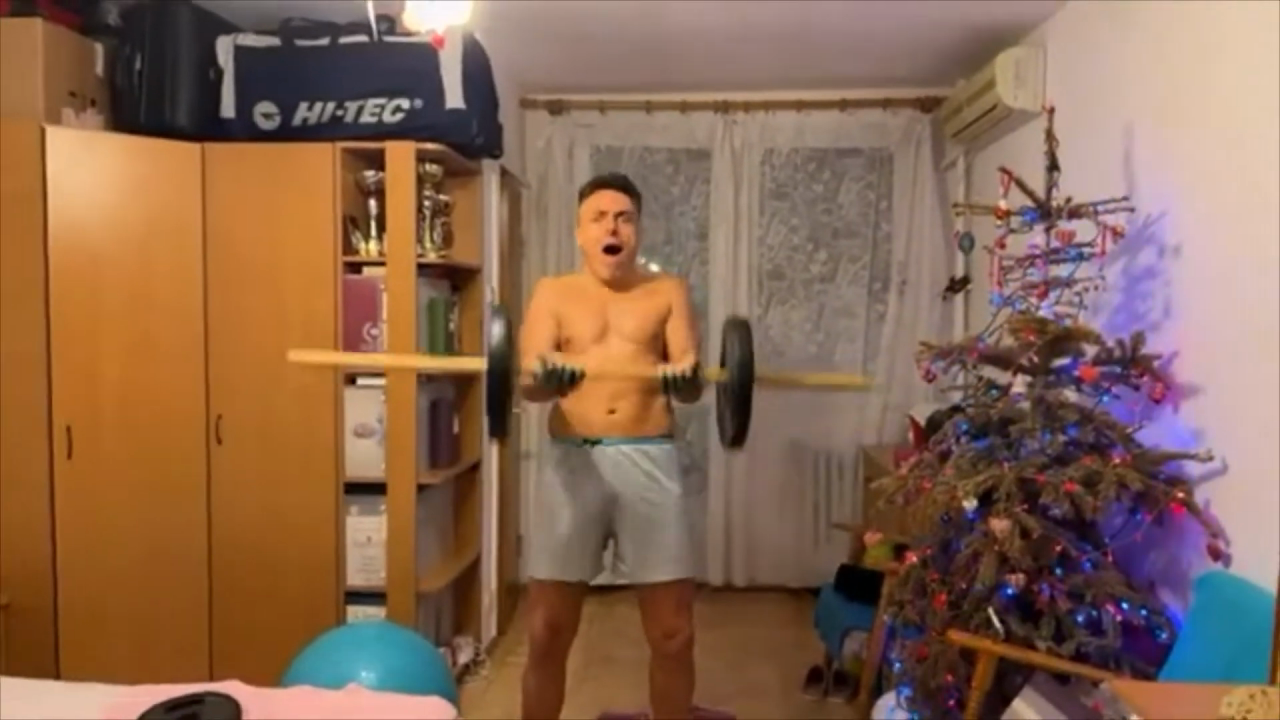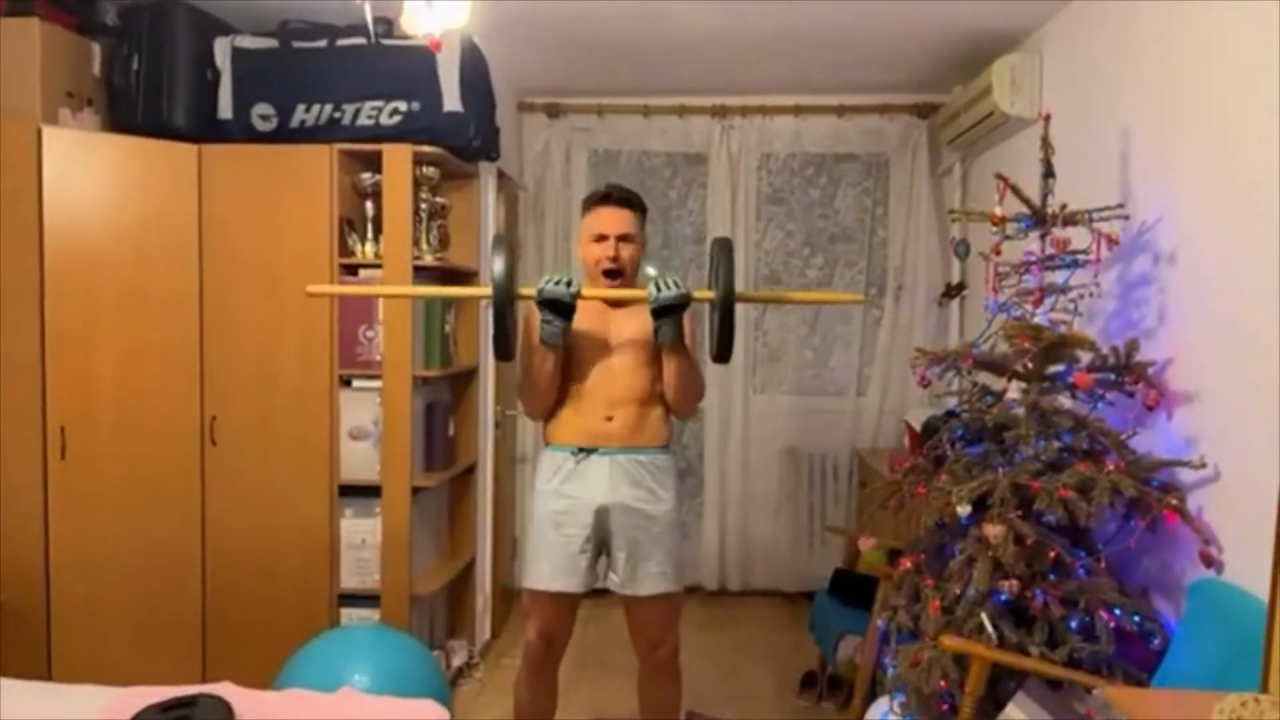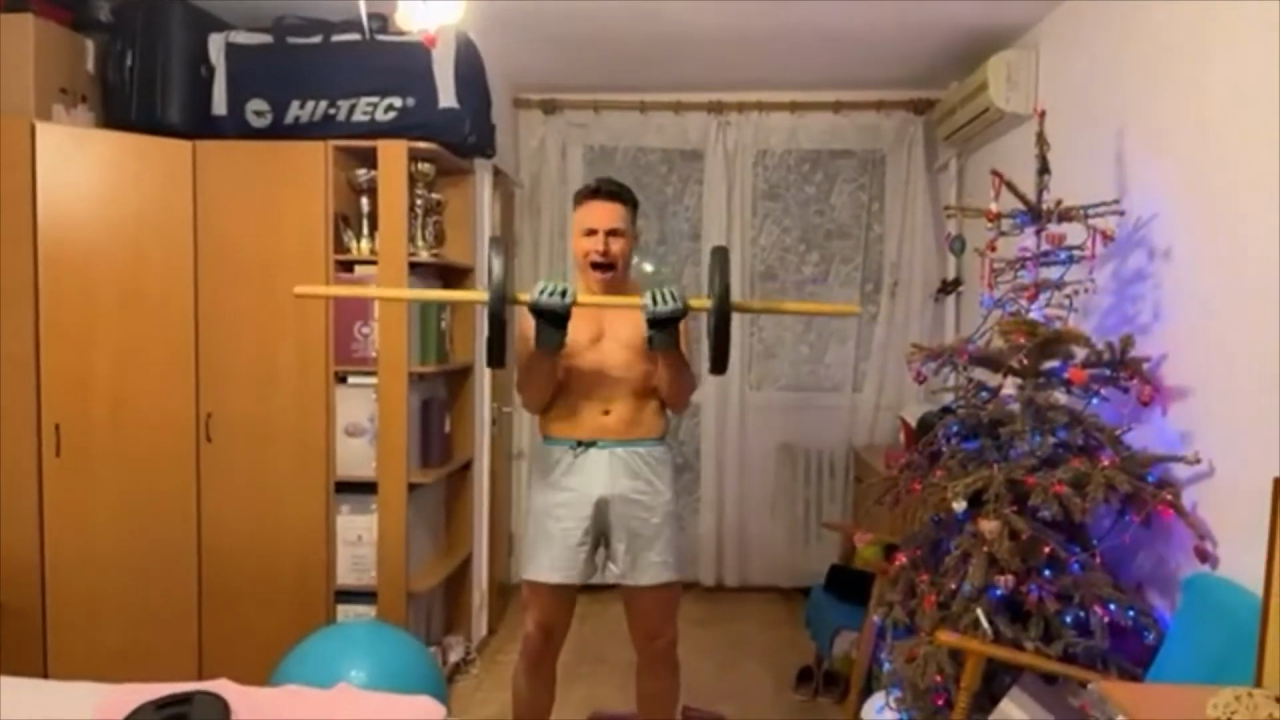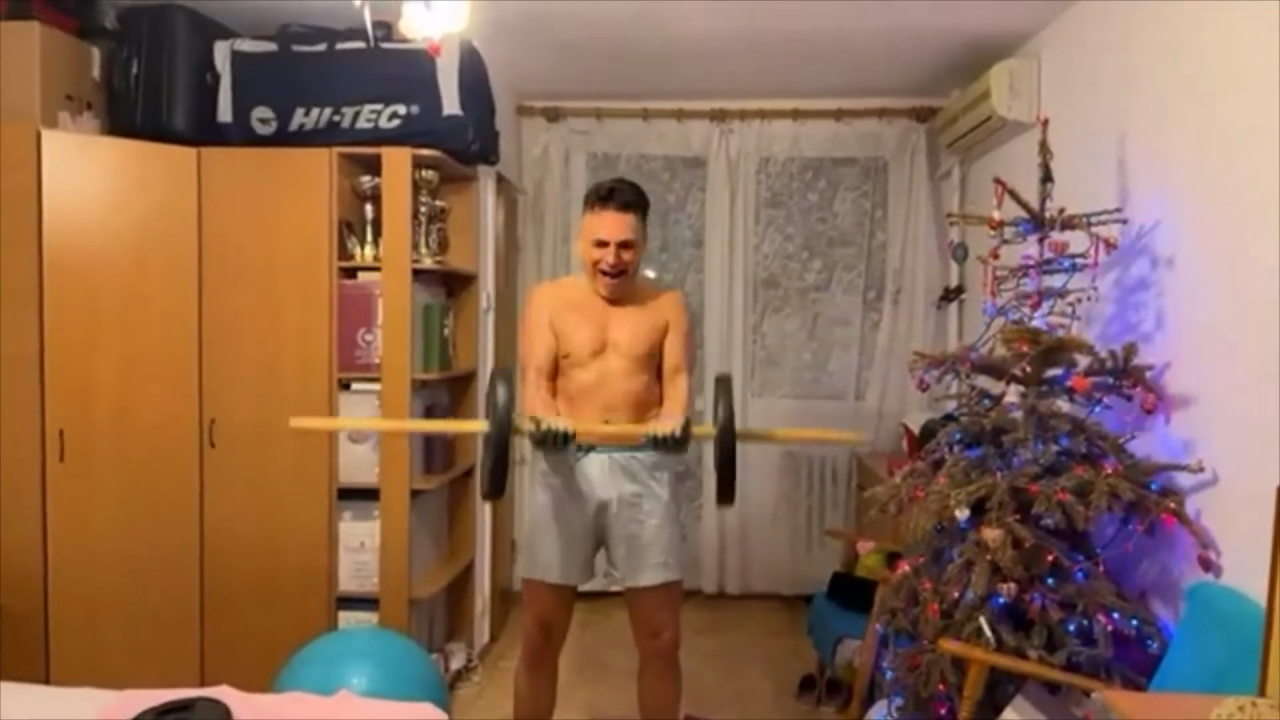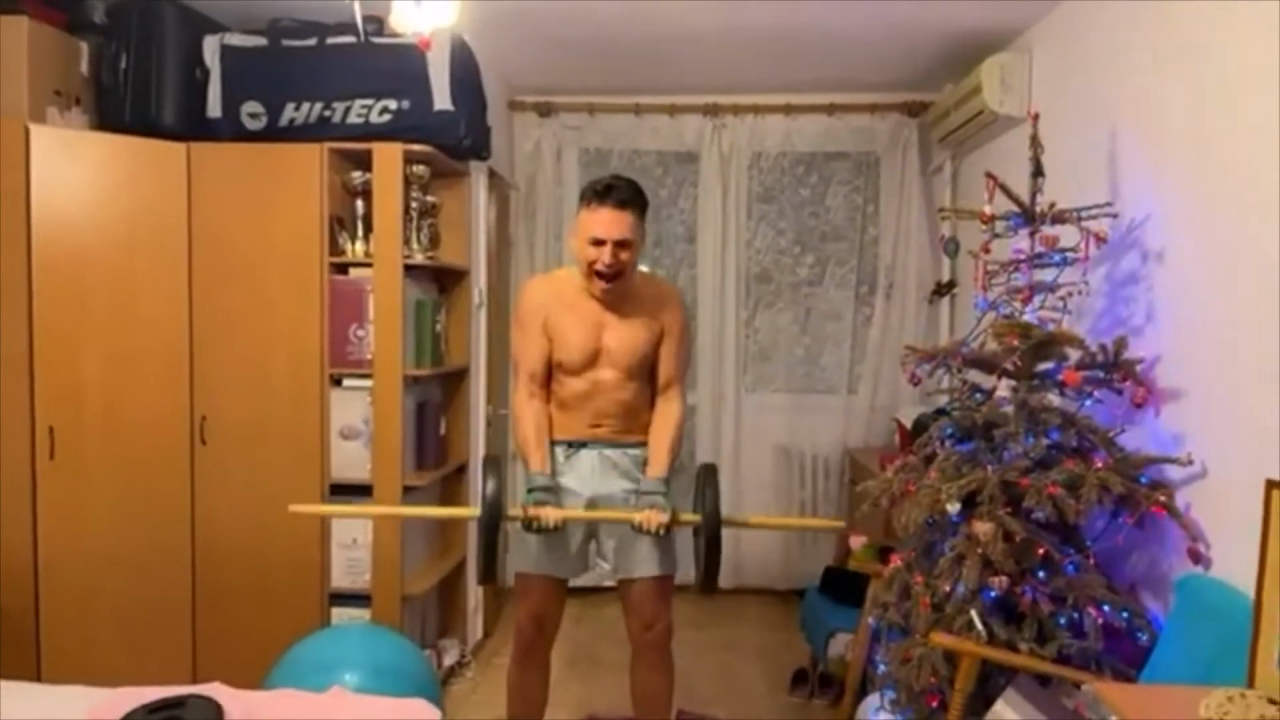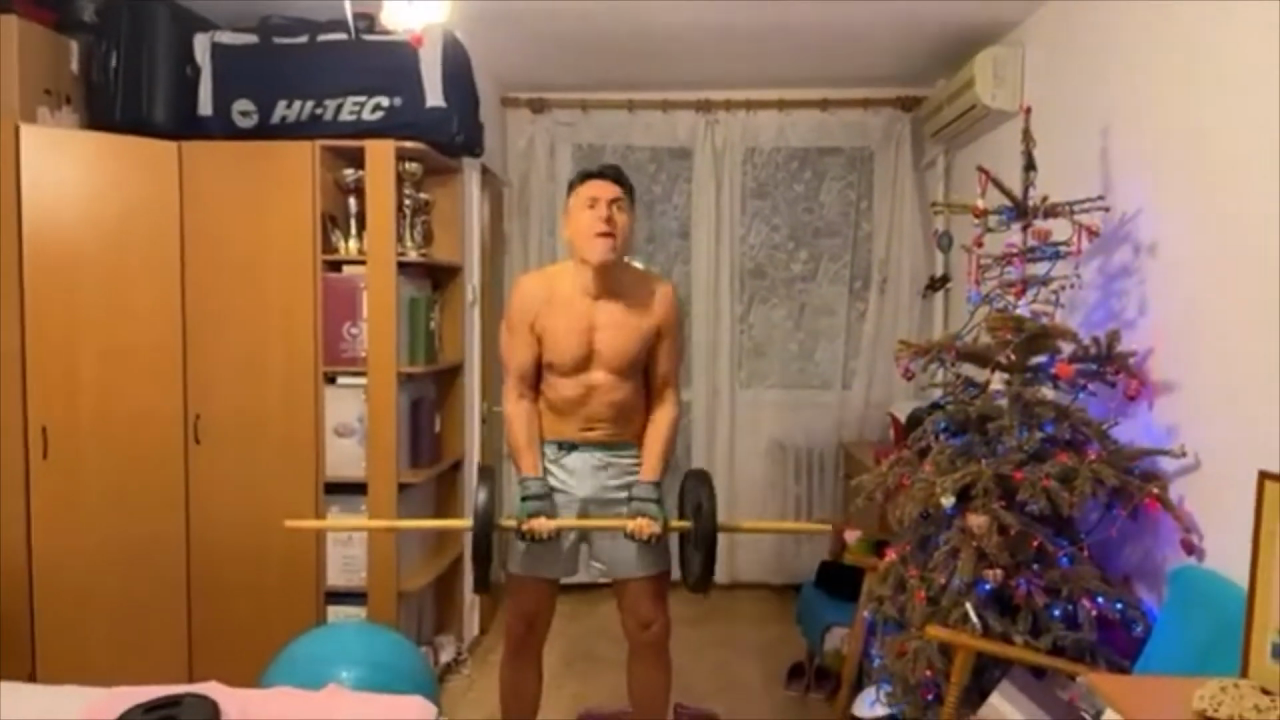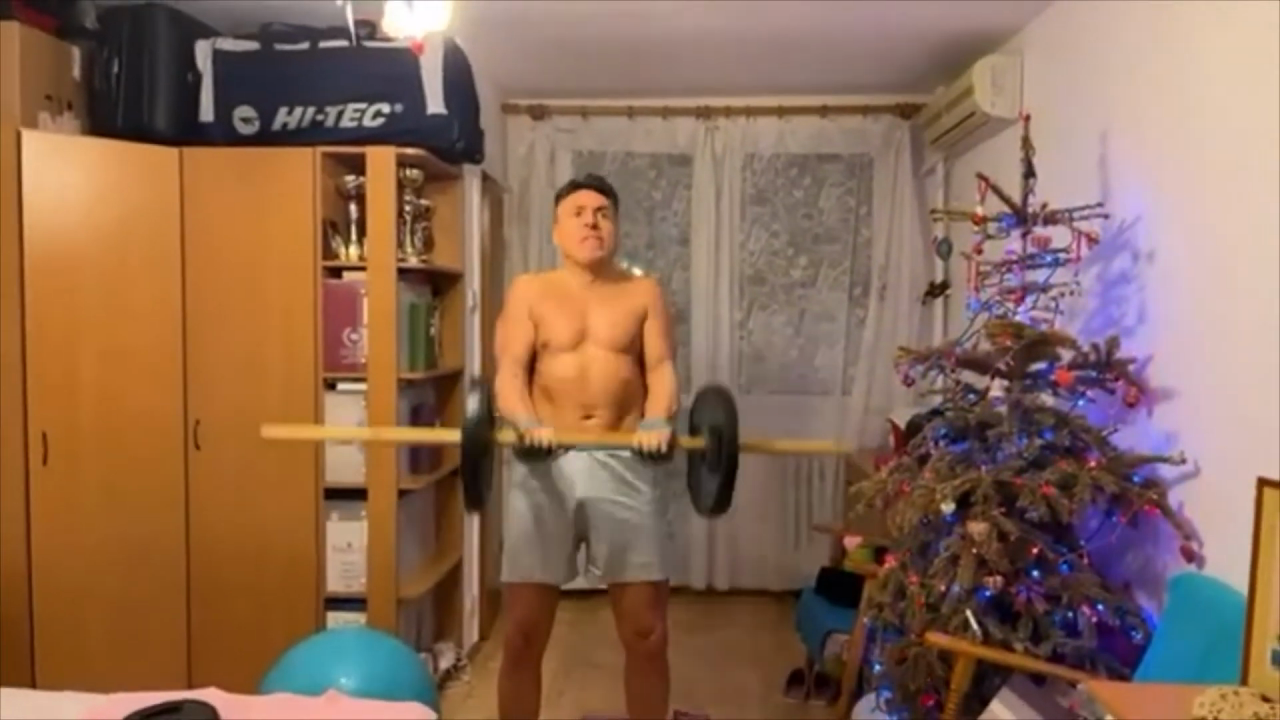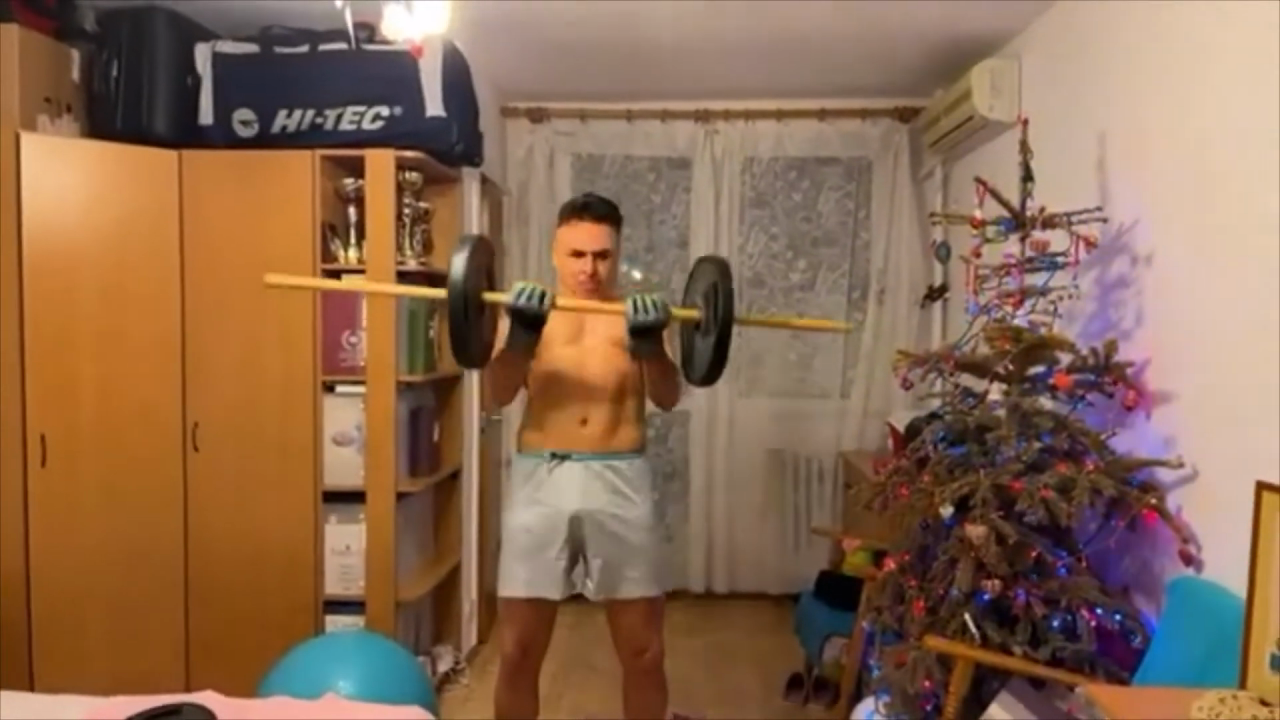
dt=0.3s
person 1, frame 1
left shoulder: (668, 293)
right shoulder: (551, 293)
left elbow: (690, 384)
right elbow: (530, 384)
left wrist: (684, 372)
right wrist: (547, 373)
left hip: (651, 464)
right hip: (573, 465)
left knee: (674, 635)
right knee: (547, 634)
person 1, frame 2
left shoulder: (661, 305)
right shoulder: (549, 304)
left elbow: (686, 404)
right elbow: (535, 404)
left wrist: (672, 327)
right wrist: (551, 326)
left hip: (644, 478)
right hip: (564, 477)
left knee: (660, 647)
right knee: (540, 643)
person 1, frame 3
left shoulder: (659, 304)
right shoulder: (545, 301)
left elbow: (679, 397)
right elbow: (531, 398)
left wrist: (669, 334)
right wrist: (545, 333)
left hip: (642, 470)
right hip: (564, 469)
left knee: (658, 639)
right knee: (539, 635)
person 1, frame 4
left shoulder: (667, 305)
right shoulder: (548, 298)
left elbow: (678, 385)
right elbow: (534, 386)
left wrist: (673, 421)
right wrist: (545, 422)
left hip: (642, 473)
right hip: (565, 472)
left knee: (660, 637)
right knee: (540, 634)
person 1, frame 5
left shoulder: (663, 302)
right shoulder: (540, 295)
left elbow: (669, 397)
right elbow: (529, 394)
left wrist: (657, 484)
right wrist: (540, 484)
left hip: (632, 466)
right hip: (560, 465)
left knee: (652, 629)
right knee: (531, 629)
person 1, frame 6
left shoulder: (658, 298)
right shoulder: (532, 293)
left elbow: (664, 398)
right elbow: (518, 395)
left wrist: (648, 490)
right wrist: (533, 491)
left hip: (624, 468)
right hip: (552, 465)
left knee: (650, 628)
right knee: (522, 629)
person 1, frame 7
left shoulder: (643, 293)
right shoulder: (528, 291)
left elbow: (662, 371)
right elbow: (508, 378)
left wrist: (658, 424)
right wrist: (526, 424)
left hip: (623, 469)
right hip: (544, 469)
left knee: (647, 634)
right knee: (522, 635)
person 1, frame 8
left shoulder: (635, 311)
right shoulder: (529, 306)
left elbow: (667, 395)
right elbow: (498, 392)
left wrist: (652, 339)
right wrist: (520, 332)
left hip: (620, 481)
right hip: (539, 482)
left knee: (643, 650)
right knee: (518, 649)
